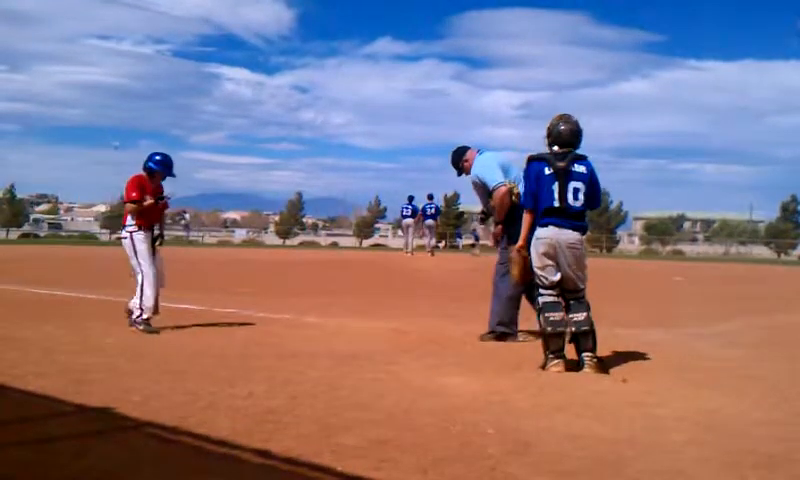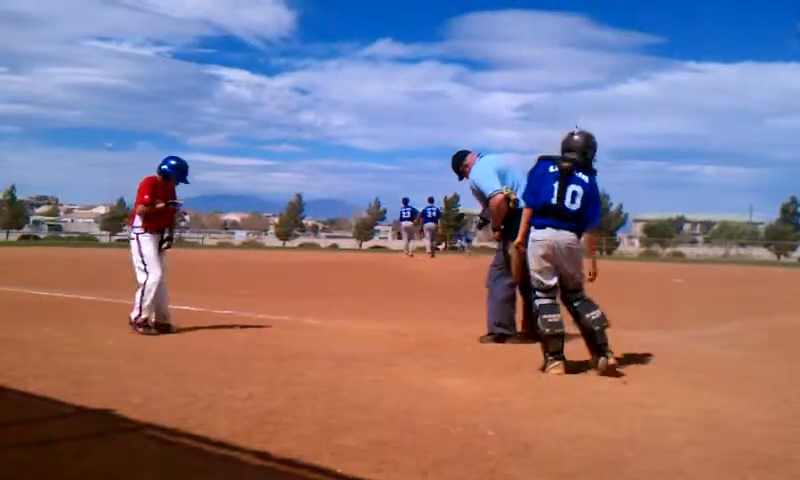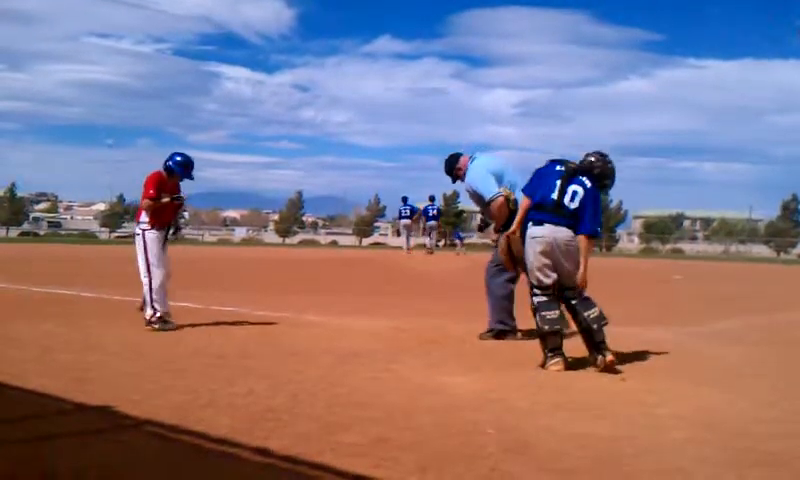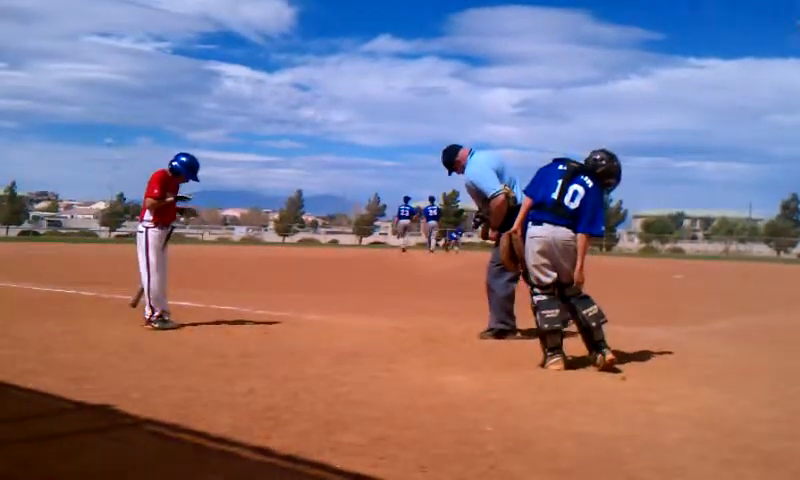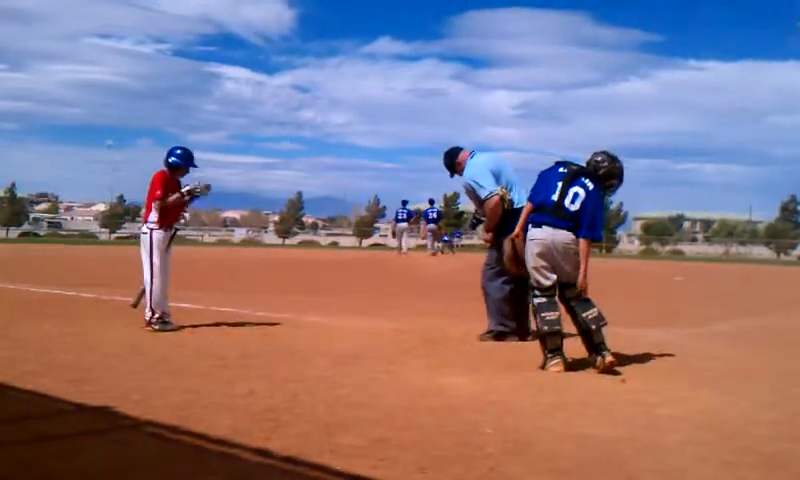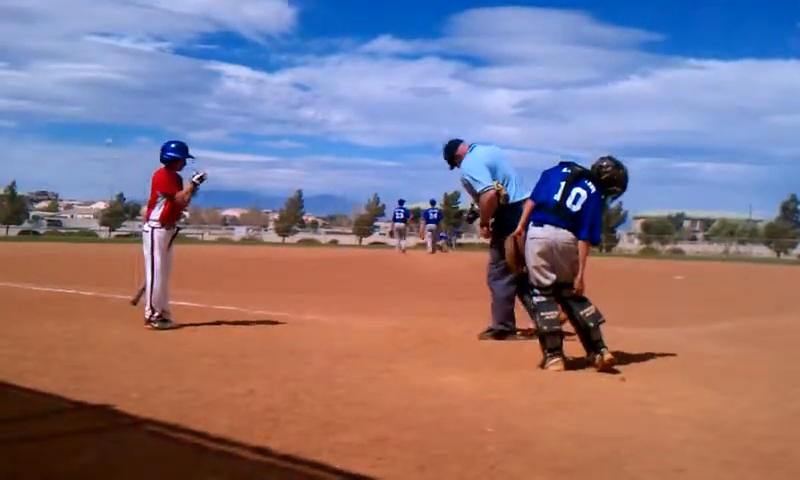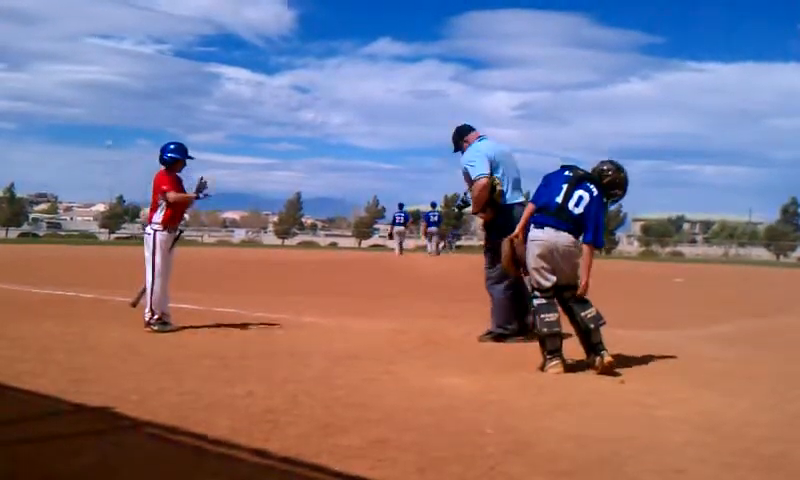
dt=0.3s
person 1, frame 1
left shoulder: (537, 164)
right shoulder: (585, 166)
left elbow: (530, 207)
right elbow: (594, 203)
left wrist: (522, 239)
left hip: (545, 234)
right hip: (574, 236)
left knee: (548, 293)
right knee: (576, 295)
left ankle: (555, 357)
right ankle: (588, 356)
person 1, frame 2
left shoulder: (543, 166)
right shoulder: (588, 178)
left elbow: (530, 205)
right elbow: (590, 225)
left wrist: (521, 235)
right wrist: (592, 259)
left hip: (541, 235)
right hip: (570, 238)
left knee: (545, 295)
right knee: (576, 295)
left ankle: (555, 358)
right ankle: (602, 353)
person 1, frame 3
left shoulder: (551, 168)
right shoulder: (591, 190)
left elbow: (528, 196)
right elbow: (585, 233)
left wrist: (516, 225)
right wrist: (583, 268)
left hip: (538, 231)
right hip: (566, 236)
left knee: (543, 292)
right knee: (574, 292)
left ankle: (554, 355)
right ankle: (601, 350)
person 1, frame 4
left shoulder: (554, 167)
right shoulder: (594, 189)
left elbow: (530, 197)
right elbow: (584, 231)
left wrist: (518, 224)
right wrist: (579, 266)
left hip: (538, 231)
right hip: (566, 236)
left knee: (543, 291)
right knee: (572, 291)
left ankle: (554, 354)
right ankle: (600, 349)
person 1, frame 5
left shoulder: (556, 169)
right shoulder: (594, 192)
left elbow: (531, 200)
right elbow: (585, 236)
left wrist: (519, 228)
right wrist: (582, 272)
left hip: (537, 234)
right hip: (566, 239)
left knee: (543, 293)
right knee: (574, 294)
left ankle: (554, 355)
right ankle: (600, 352)
person 1, frame 6
left shoulder: (560, 169)
right shoulder: (595, 195)
left elbow: (533, 199)
right elbow: (585, 238)
left wrist: (521, 226)
right wrist: (580, 274)
left hip: (537, 232)
right hip: (566, 238)
left knee: (543, 293)
right knee: (570, 293)
left ankle: (553, 355)
right ankle: (598, 350)
person 1, frame 7
left shoulder: (561, 173)
right shoulder: (597, 199)
left elbow: (534, 202)
right elbow: (589, 242)
left wrist: (519, 229)
right wrist: (585, 277)
left hip: (539, 235)
right hip: (567, 241)
left knee: (543, 295)
right knee: (572, 295)
left ankle: (553, 357)
right ankle: (598, 352)
person 2, frame 1
left shoulder: (479, 167)
right shoulder: (491, 158)
left elbow: (502, 192)
left wrist: (498, 222)
right wrist: (500, 222)
left hip: (520, 218)
left knee: (506, 274)
left ankle: (503, 330)
person 2, frame 2
left shoulder: (477, 172)
right shoulder: (491, 160)
left elbow: (498, 199)
left wrist: (496, 228)
right wrist: (499, 225)
left hip: (519, 222)
left knee: (501, 276)
left ankle: (502, 331)
right ankle: (533, 329)
person 2, frame 3
left shoulder: (474, 176)
right shoulder: (485, 160)
left elbow: (499, 202)
left wrist: (497, 230)
right wrist: (499, 226)
left knee: (497, 273)
left ankle: (503, 328)
person 2, frame 4
left shoulder: (474, 171)
right shoulder: (484, 156)
left elbow: (499, 199)
left wrist: (494, 227)
right wrist: (488, 224)
left hip: (514, 221)
left knee: (498, 273)
left ankle: (502, 327)
person 2, frame 5
left shoulder: (472, 172)
right shoulder: (487, 157)
left elbow: (494, 201)
left wrist: (488, 229)
right wrist: (491, 225)
left hip: (512, 223)
left knee: (493, 276)
right knee: (519, 277)
left ankle: (502, 329)
right ankle: (521, 328)
person 2, frame 6
left shoulder: (469, 165)
right shoulder: (490, 149)
left elbow: (489, 195)
left wrist: (484, 223)
right wrist: (484, 213)
left hip: (510, 216)
left knee: (500, 273)
left ankle: (502, 328)
person 2, frame 7
left shoulder: (473, 153)
right shoulder: (501, 148)
left elbow: (482, 183)
left wrist: (477, 208)
left hip: (501, 216)
right hip: (517, 211)
left knee: (497, 275)
right knee: (509, 272)
left ankle: (502, 330)
right ankle: (523, 325)
person 3, frame 1
left shoulder: (158, 186)
right shoulder: (136, 181)
left elbow: (160, 210)
right elbow: (130, 208)
left wrist: (161, 231)
right wrist: (152, 201)
left hip: (149, 233)
right hip: (135, 233)
left knee: (156, 277)
right knee: (147, 275)
left ankle: (136, 307)
right ankle: (139, 318)
person 3, frame 2
left shoulder: (170, 189)
right shoulder: (149, 183)
left elbow: (171, 214)
right elbow: (140, 210)
left wrist: (170, 235)
right wrist: (163, 205)
left hip: (158, 236)
right hip: (142, 235)
left knee: (161, 280)
right knee: (153, 275)
left ankle: (160, 321)
right ankle: (139, 319)
person 3, frame 3
left shoulder: (174, 184)
right shoulder: (155, 178)
left elbow: (174, 208)
right elbow: (146, 205)
left wrist: (175, 224)
right wrist: (168, 200)
left hip: (161, 232)
right hip: (148, 232)
left knee: (162, 274)
right knee: (154, 274)
left ankle: (161, 315)
right ankle: (153, 316)
person 3, frame 4
left shoulder: (174, 182)
right shoulder: (159, 177)
right elbow: (149, 203)
left wrist: (179, 211)
right wrist: (172, 199)
left hip: (162, 230)
right hip: (150, 230)
left knee: (160, 274)
right knee: (153, 273)
left ankle: (160, 313)
right ankle: (153, 315)
person 3, frame 5
left shoulder: (174, 181)
right shoulder: (161, 178)
left elbow: (177, 208)
right elbow: (160, 205)
left wrist: (190, 196)
right wrist: (180, 193)
left hip: (166, 232)
right hip: (154, 231)
left knee: (162, 275)
right knee: (154, 274)
left ankle: (161, 315)
right ankle: (152, 317)
person 3, frame 6
left shoulder: (175, 177)
right shoulder: (162, 175)
left elbow: (182, 203)
right elbow: (179, 199)
left wrist: (194, 186)
right wrist: (193, 182)
left hip: (167, 230)
right hip: (156, 229)
left knee: (163, 273)
right knee: (156, 272)
left ankle: (161, 313)
right ankle: (152, 315)
person 3, frame 7
left shoulder: (176, 179)
right shoulder: (163, 177)
left elbow: (182, 205)
right elbow: (172, 198)
left wrist: (196, 192)
right wrist: (195, 195)
left hip: (169, 232)
right hip: (158, 232)
left knee: (163, 276)
right knee: (156, 275)
left ankle: (161, 316)
right ankle: (152, 318)
